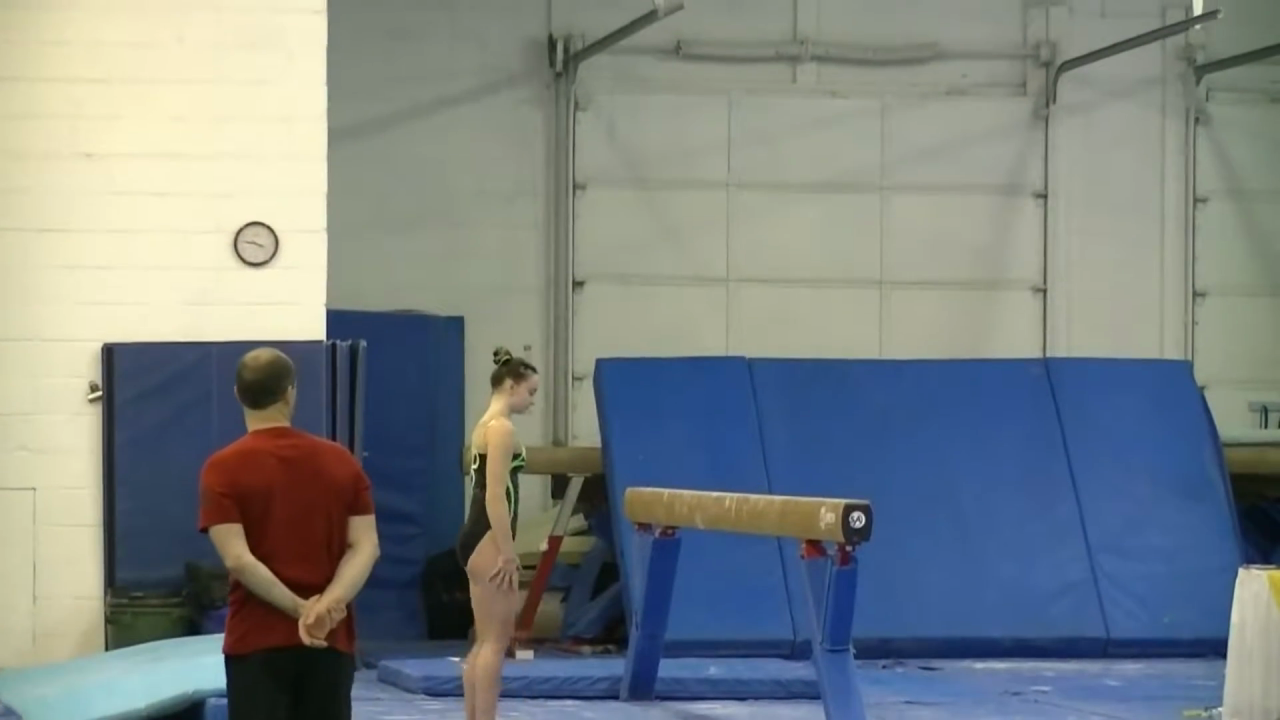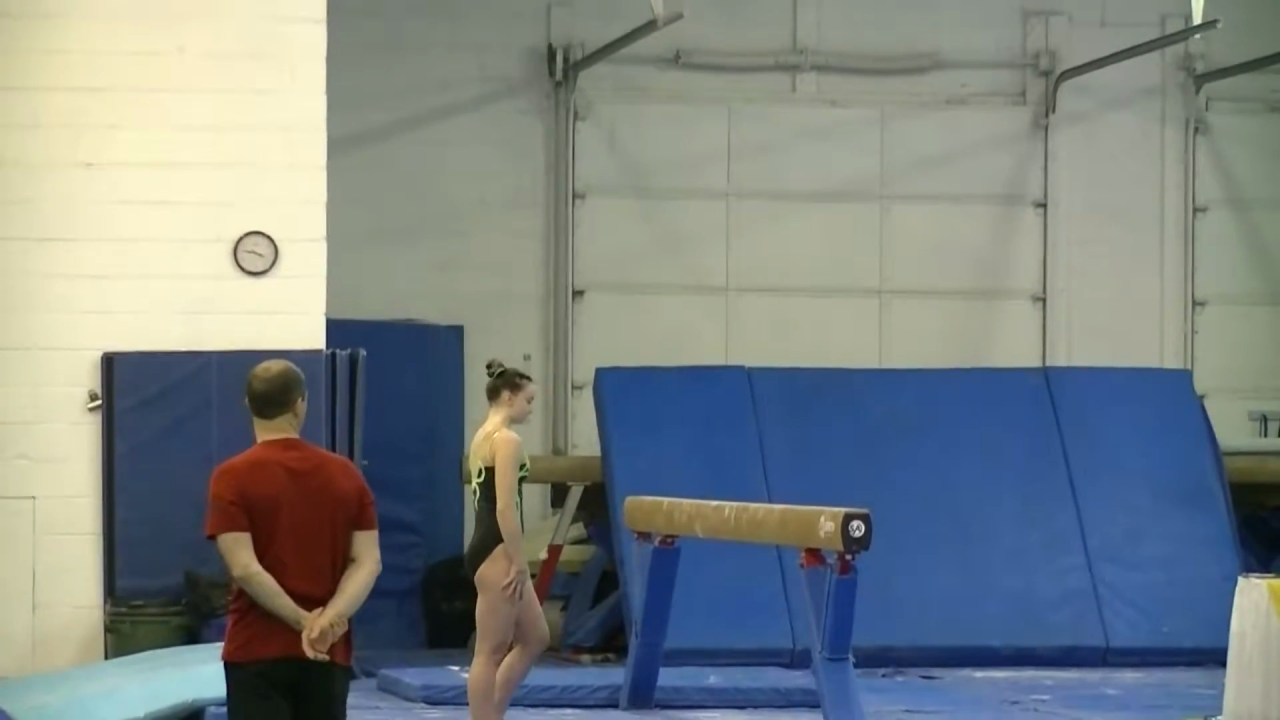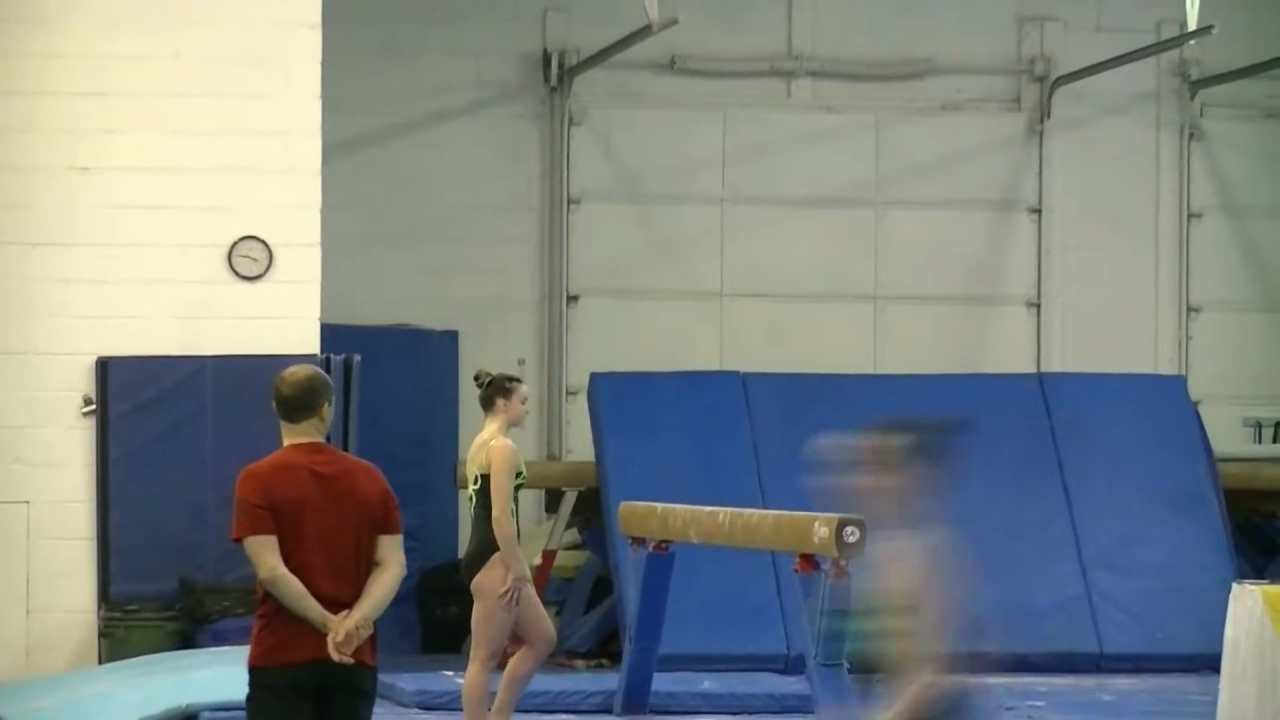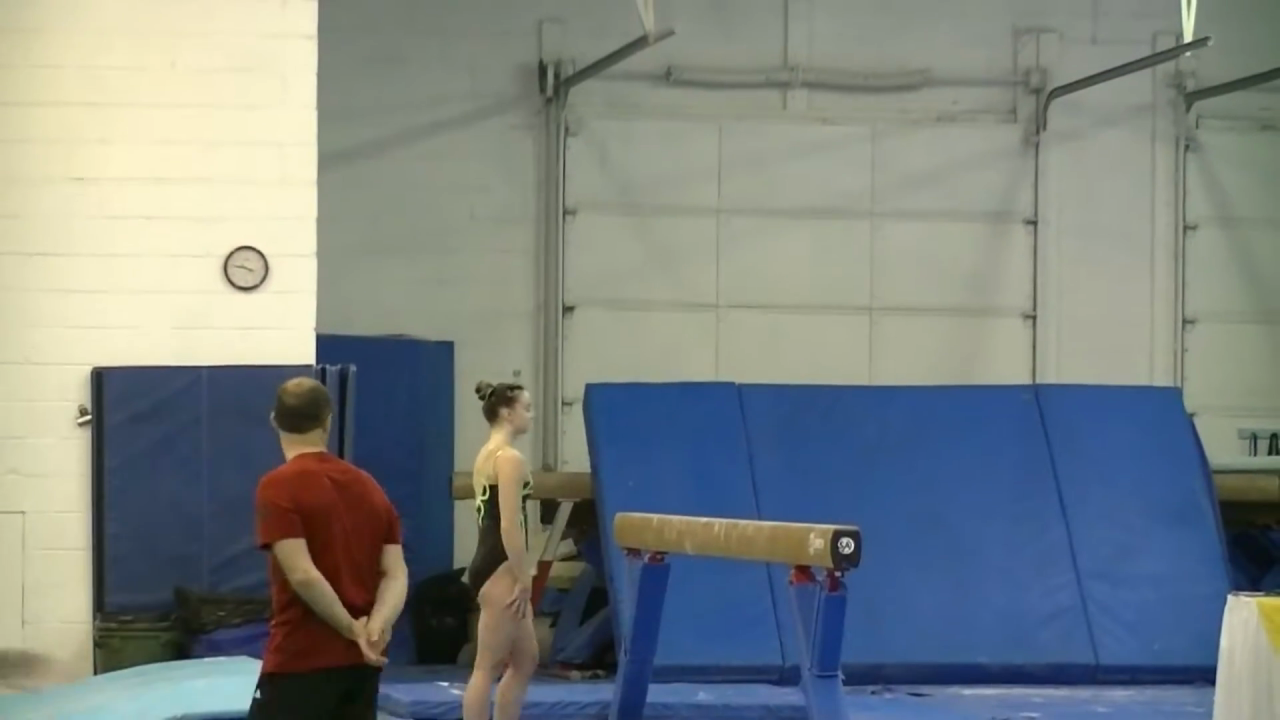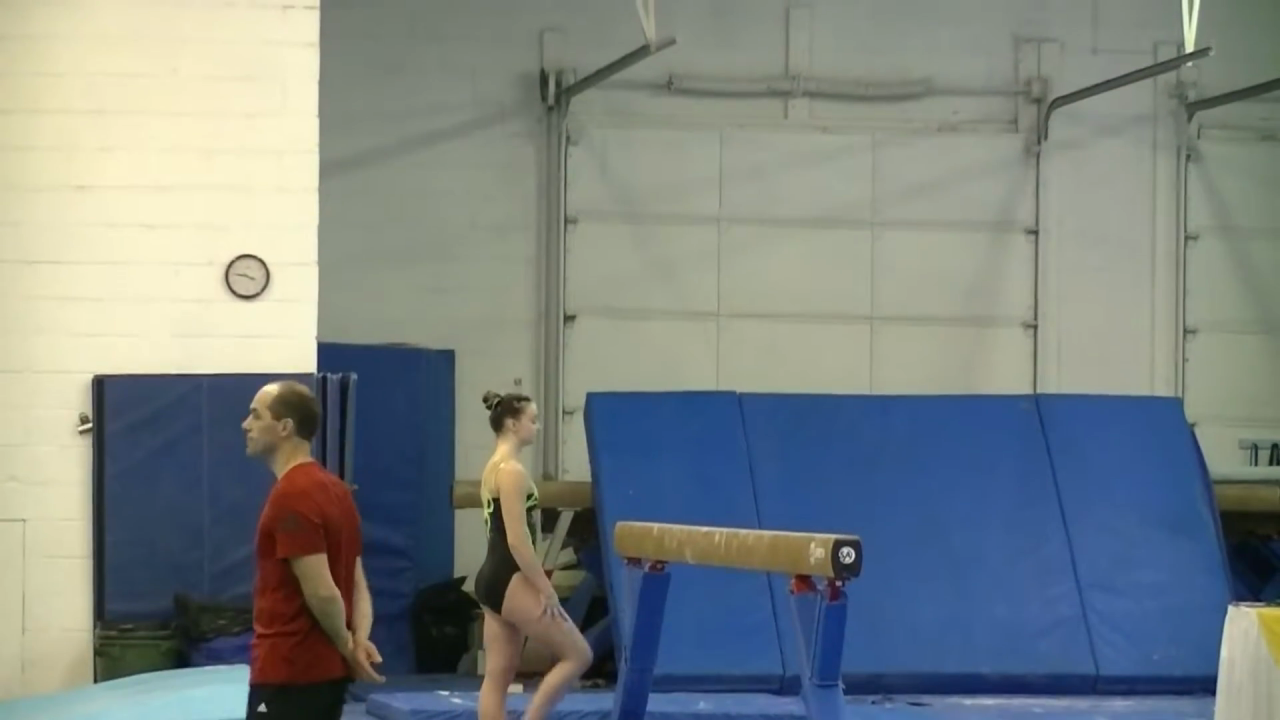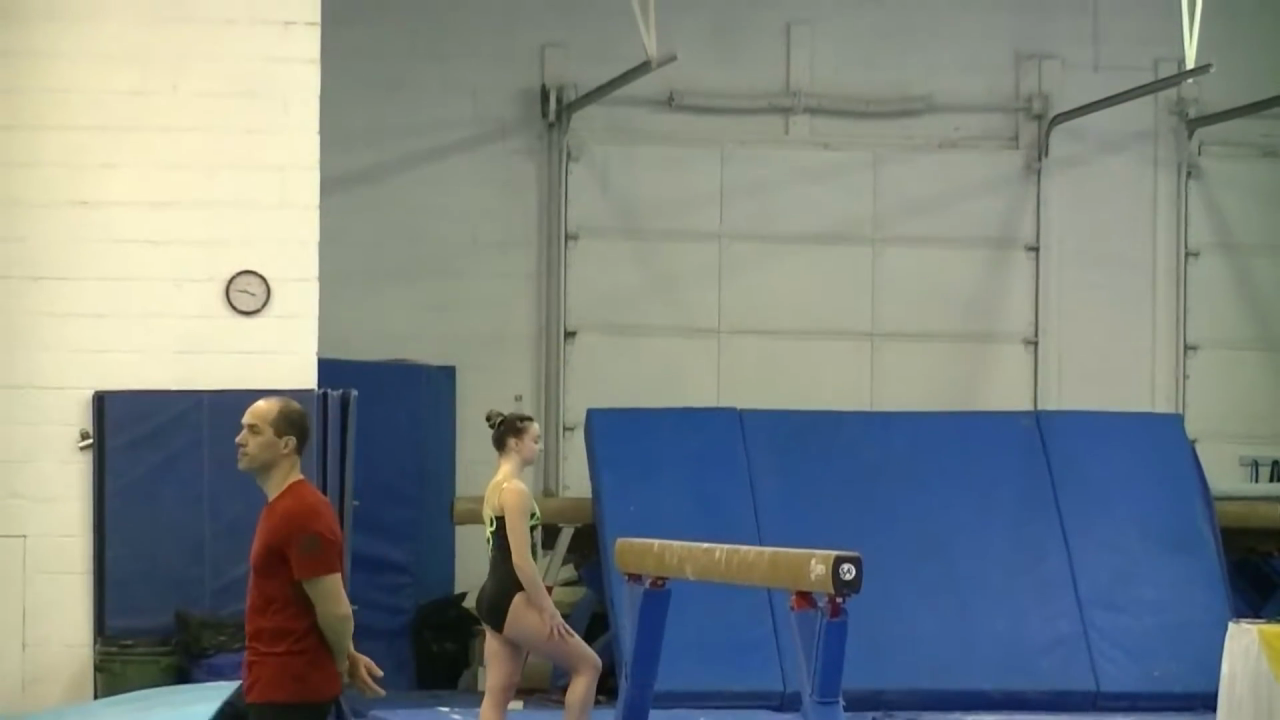
dt=0.4s
person 1, frame 1
left shoulder: (223, 469)
right shoulder: (341, 461)
left elbow: (237, 560)
right elbow: (365, 546)
left wrist: (300, 609)
right wrist: (330, 603)
left hip: (258, 643)
right hip: (332, 641)
person 1, frame 2
left shoulder: (232, 477)
right shoulder: (347, 475)
left elbow: (244, 569)
right elbow: (368, 561)
left wrist: (303, 621)
right wrist: (331, 618)
left hip: (258, 652)
right hip: (329, 653)
person 1, frame 3
left shoulder: (258, 480)
right shoulder: (371, 478)
left elbow: (271, 571)
right elbow: (393, 565)
left wrist: (328, 623)
right wrist: (356, 620)
left hip: (282, 655)
right hip: (353, 657)
person 1, frame 4
left shoulder: (278, 486)
right shoulder: (368, 485)
left elbow: (302, 575)
right elbow: (395, 573)
left wrist: (351, 629)
right wrist: (375, 626)
left hip: (300, 661)
right hip: (358, 662)
person 1, frame 5
left shoulder: (291, 495)
right shoulder: (331, 489)
left elbow: (321, 591)
right elbow: (355, 582)
left wrist: (346, 646)
right wrist: (357, 639)
left hip: (290, 668)
right hip: (320, 666)
person 1, frame 6
left shoulder: (301, 513)
right shoulder: (282, 507)
left elbow: (336, 610)
right elbow: (323, 601)
left wrist: (343, 664)
right wrist: (347, 660)
left hip: (293, 687)
right hip: (267, 681)
person 2, frame 1
left shoulder: (486, 425)
right shoulder: (502, 428)
right elbow: (495, 495)
right wrist: (508, 551)
left hip: (479, 537)
right hip: (487, 540)
left knee: (487, 639)
right knee: (495, 639)
person 2, frame 2
left shoulder: (482, 437)
right shoulder: (507, 440)
right elbow: (506, 508)
right wrist: (519, 563)
left hip: (489, 548)
right hip: (497, 552)
left knee: (535, 638)
right knee: (490, 650)
person 2, frame 3
left shoulder: (480, 444)
right shoulder: (502, 447)
right elbow: (500, 515)
right wrist: (514, 569)
left hip: (487, 555)
right hip: (493, 558)
left knee: (542, 638)
right knee: (485, 656)
person 2, frame 4
left shoulder: (487, 455)
right shoulder: (510, 458)
right elbow: (510, 526)
right wrist: (524, 580)
left hip: (488, 564)
right hip: (500, 569)
left knee: (525, 659)
right knee: (487, 667)
person 2, frame 5
left shoulder: (494, 466)
right shoulder: (512, 470)
right elbow: (518, 540)
right wrist: (545, 589)
left hip: (492, 578)
right hip: (509, 580)
left knee: (498, 674)
right knee: (577, 655)
person 2, frame 6
left shoulder: (496, 486)
right shoulder: (515, 490)
right elbow: (521, 559)
right wrist: (548, 610)
left hip: (494, 597)
right hip: (510, 600)
left knee: (499, 691)
right knee: (587, 665)
